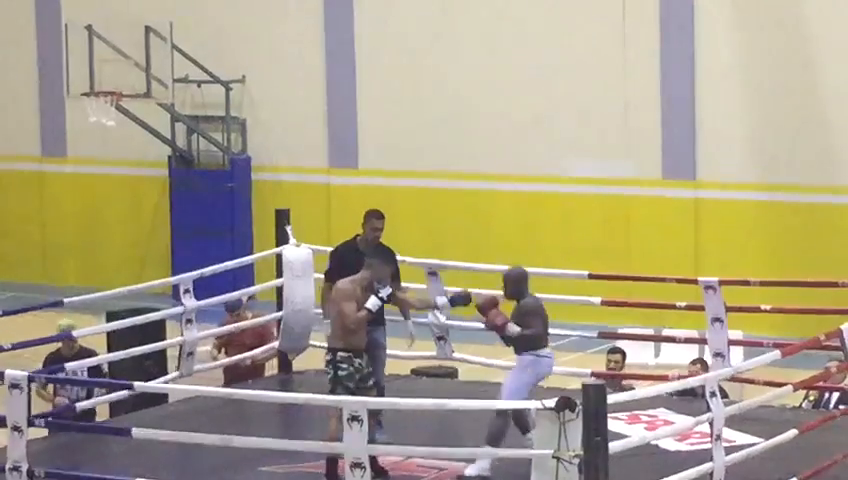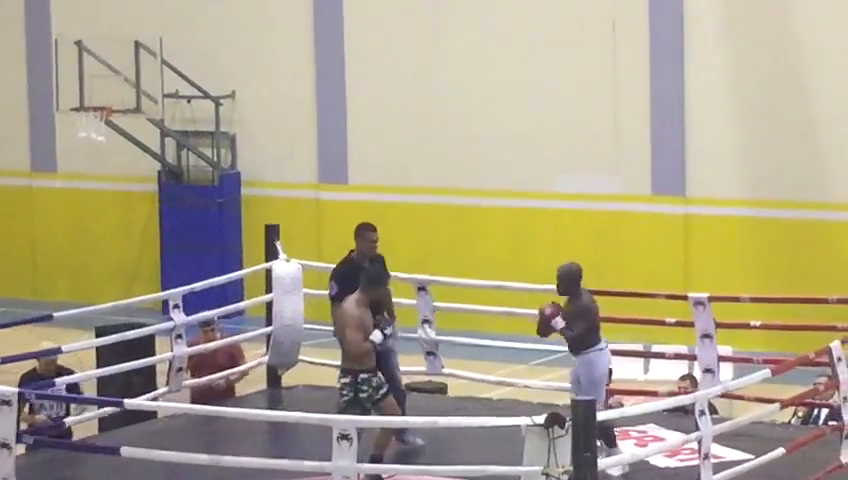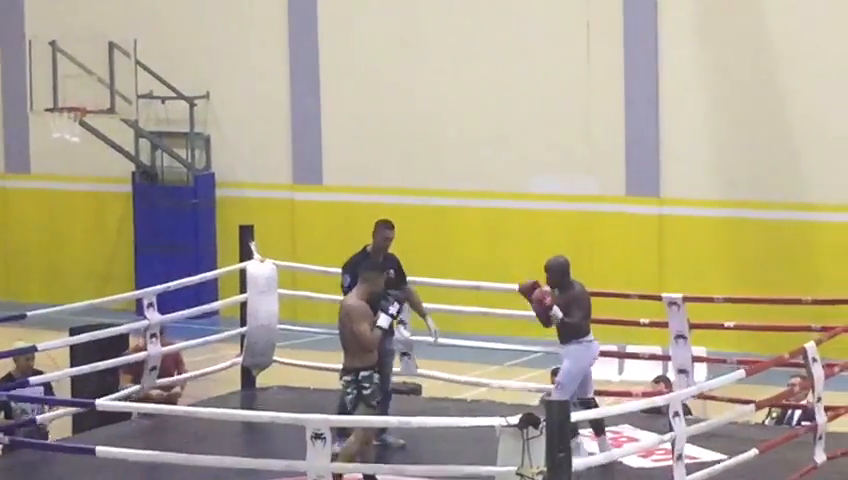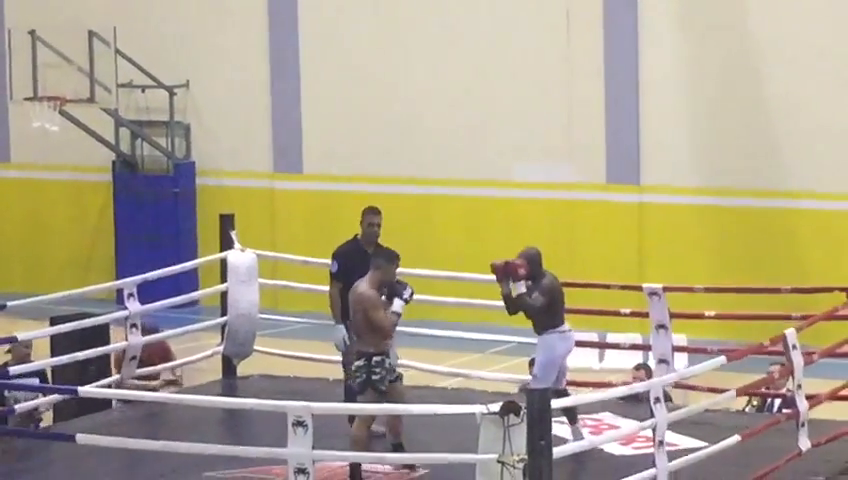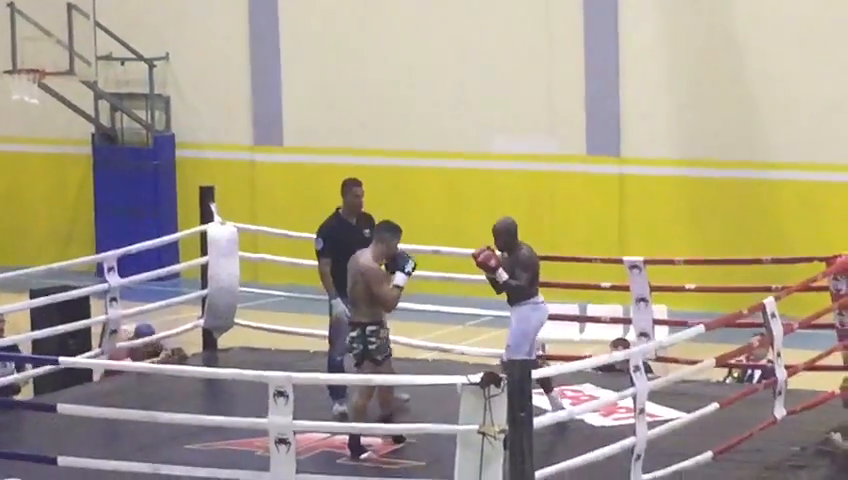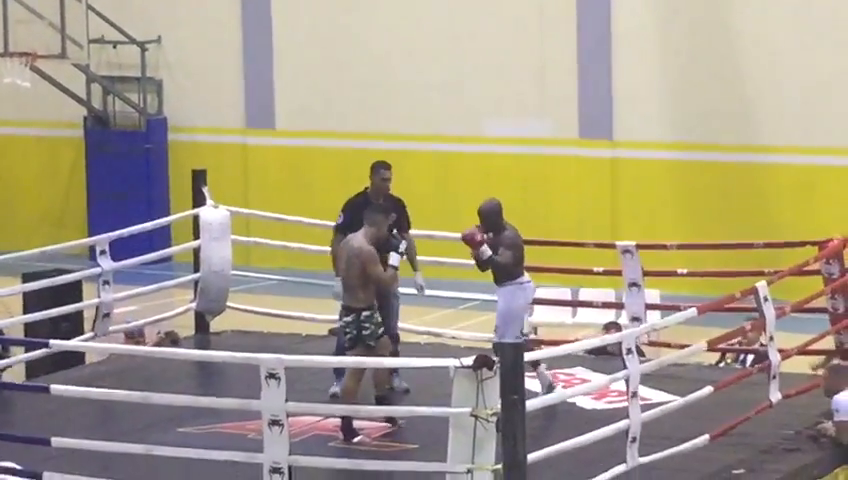
dt=0.5s
person 1, frame 1
left shoulder: (387, 254)
right shoulder: (342, 253)
left elbow: (396, 289)
right elbow: (327, 287)
left wrist: (408, 320)
right wrist: (329, 321)
left hip: (376, 324)
left knee: (377, 380)
left ankle: (375, 426)
person 1, frame 2
left shoulder: (378, 261)
right shoulder: (342, 272)
right elbow: (336, 310)
left wrist: (392, 319)
left knee: (395, 383)
left ankle: (403, 431)
person 1, frame 3
left shoulder: (392, 262)
right shoulder: (355, 264)
left elbow: (406, 291)
left wrist: (426, 318)
left hip: (385, 333)
left knee: (384, 387)
left ankle: (380, 432)
right ankle: (341, 436)
person 1, frame 4
right shoulder: (344, 253)
right elbow: (334, 290)
right wrist: (338, 326)
right hip: (351, 323)
right knee: (353, 376)
right ankle: (355, 424)
person 1, frame 5
left shoulder: (368, 221)
right shoulder: (329, 227)
right elbow: (323, 266)
right wrist: (334, 300)
right hip: (344, 296)
right knee: (338, 350)
right ankle: (339, 399)
person 1, frame 6
left shoulder: (396, 205)
right shoulder: (354, 205)
left elbow: (406, 239)
right elbow: (337, 241)
left wrist: (417, 272)
right wrist: (338, 278)
left knee: (391, 329)
left ankle: (392, 374)
right ankle: (339, 379)
person 2, frame 1
left shoulder: (379, 289)
right shoulder: (344, 288)
left elbow: (413, 303)
right elbow: (353, 323)
left wrist: (447, 301)
right wrist: (377, 300)
left hip: (360, 355)
right hip: (340, 358)
left ankle: (369, 460)
person 2, frame 2
left shoulder: (364, 305)
right shoulder: (351, 312)
right elbow: (355, 351)
left wrist: (379, 336)
right wrist: (380, 335)
left hip: (370, 374)
right hip: (356, 379)
left knee: (394, 416)
person 2, frame 3
left shoulder: (358, 302)
right shoulder: (355, 306)
right elbow: (369, 343)
left wrist: (384, 314)
right wrist: (386, 317)
left hip: (368, 372)
right hip: (360, 376)
left knee: (367, 432)
right knee: (361, 434)
person 2, frame 4
left shoulder: (366, 287)
right shoulder: (367, 294)
right elbow: (387, 330)
left wrist: (391, 299)
right wrist: (400, 301)
left hip: (379, 357)
right hip: (370, 361)
left knee: (398, 402)
right knee: (365, 418)
left ankle: (398, 453)
person 2, frame 5
left shoulder: (361, 256)
right shoulder: (370, 267)
right elbow: (389, 304)
left wrist: (391, 270)
right wrist: (402, 274)
left hip: (371, 327)
right hip: (365, 331)
right knee: (367, 388)
right ankle: (354, 444)
person 2, frame 6
left shoulder: (351, 241)
right shoulder: (365, 250)
right elbow: (386, 283)
left wrist: (384, 253)
right wrist: (395, 255)
left hip: (366, 311)
right hip: (358, 315)
left knee: (385, 354)
right knee: (355, 371)
left ankle: (383, 408)
right ankle: (347, 428)
person 3, frame 1
left shoulder: (529, 306)
right shoulder: (523, 305)
left elbow: (537, 336)
right elbow: (509, 340)
left wrist: (509, 328)
right wrist: (496, 324)
left hip: (534, 361)
right hip: (532, 360)
left knee: (503, 410)
right knee: (510, 401)
right ankle: (533, 441)
person 3, frame 2
left shoulder: (584, 304)
right shoulder: (573, 299)
left elbow: (576, 337)
right elbow: (574, 333)
left wrist: (555, 322)
right wrist: (550, 324)
left hip: (592, 358)
right hip: (584, 356)
person 3, frame 3
left shoulder: (577, 293)
right shoulder: (559, 291)
left elbow: (575, 325)
right elbow: (547, 322)
left wrist: (553, 310)
right wrist: (534, 300)
left hip: (580, 349)
right hip: (575, 348)
left knee: (558, 401)
right knee: (586, 399)
left ankle: (577, 451)
right ankle: (604, 449)
person 3, frame 4
left shoulder: (547, 284)
right shoulder: (535, 282)
left elbow: (533, 310)
right elbow: (513, 310)
left wrist: (518, 284)
right wrist: (504, 283)
left hip: (554, 339)
right hip: (555, 338)
right knee: (558, 389)
person 3, frame 5
left shoulder: (524, 256)
right shoulder: (510, 255)
left elbow: (520, 288)
right elbow: (500, 288)
left wrist: (498, 272)
right wrist: (489, 270)
left hip: (528, 310)
right hip: (527, 309)
left knee: (512, 363)
right knee: (529, 360)
right ankle: (557, 406)
person 3, frame 6
left shoulder: (508, 237)
right shoulder: (496, 234)
left elbow: (503, 266)
right elbow: (484, 266)
left wrist: (482, 248)
right wrist: (476, 247)
left hip: (514, 290)
right hip: (516, 288)
left knee: (502, 344)
right knee: (514, 339)
right ankle: (545, 381)
